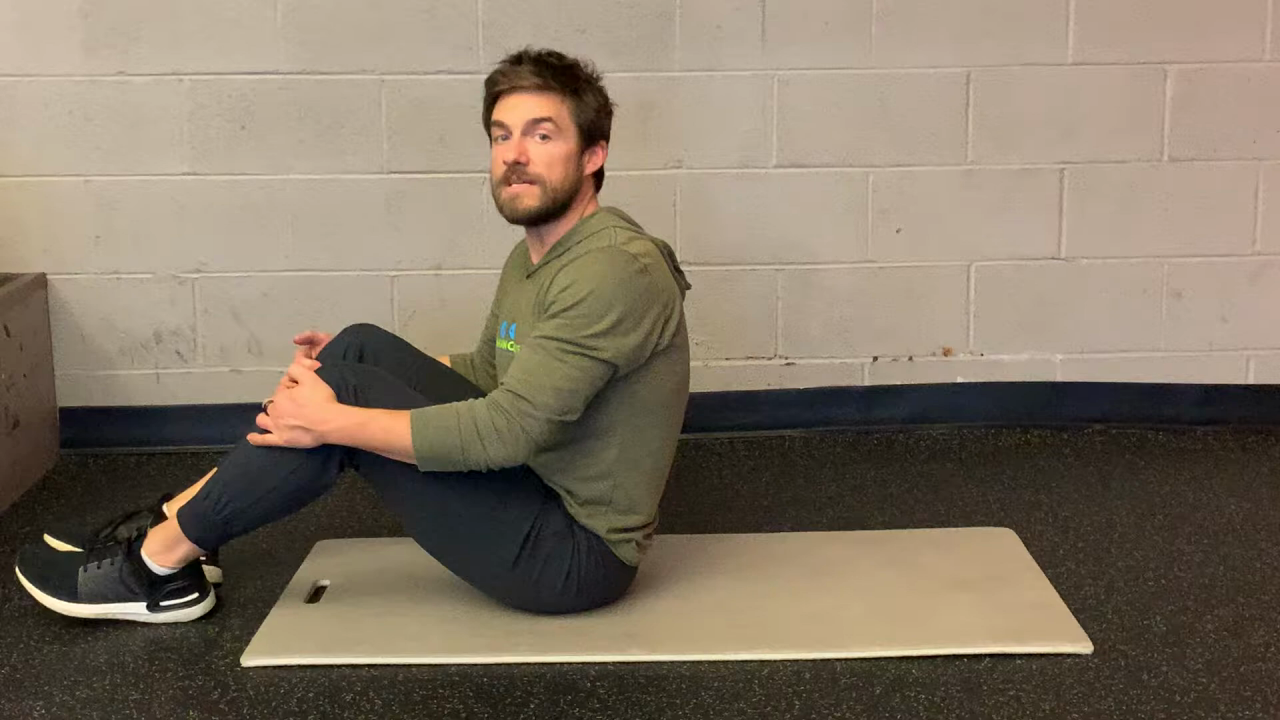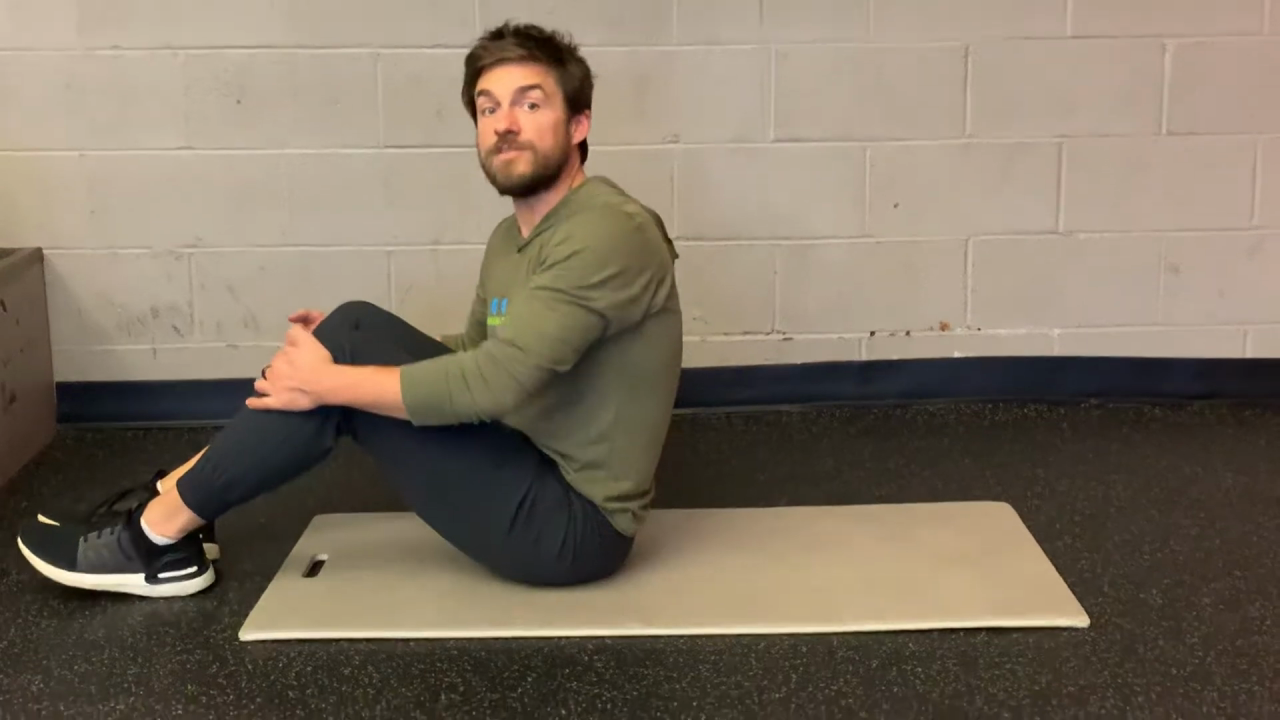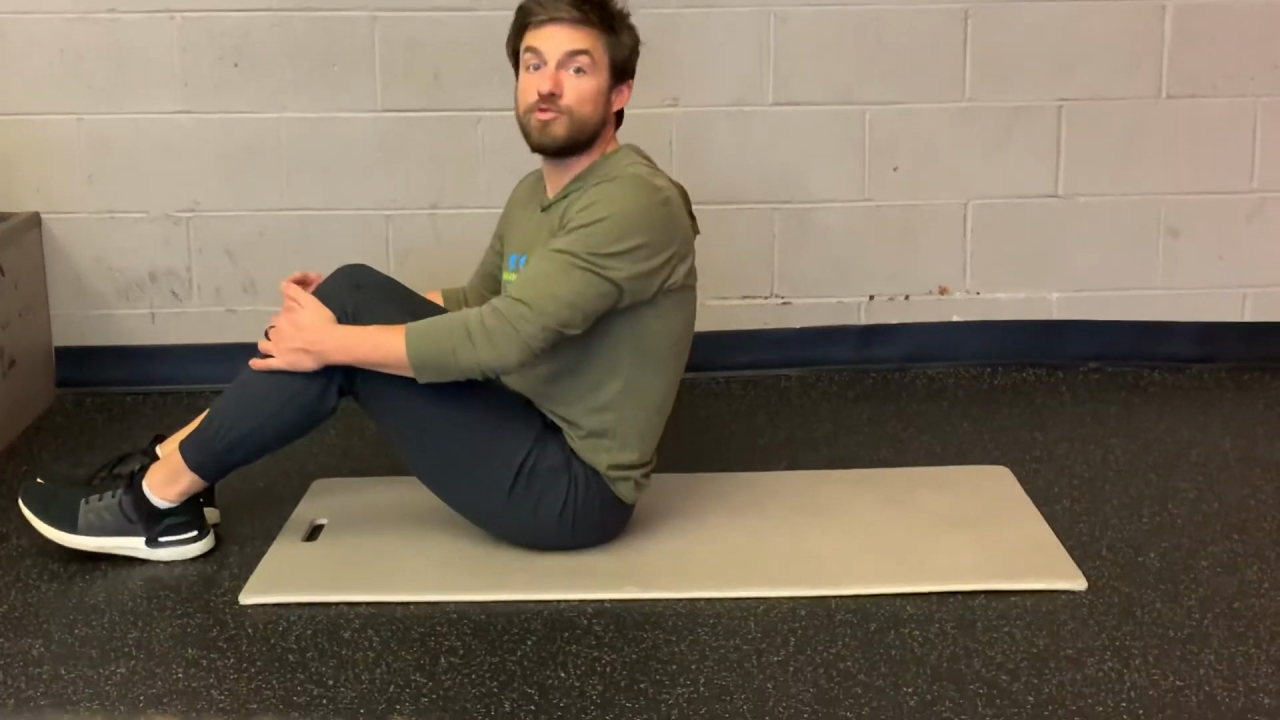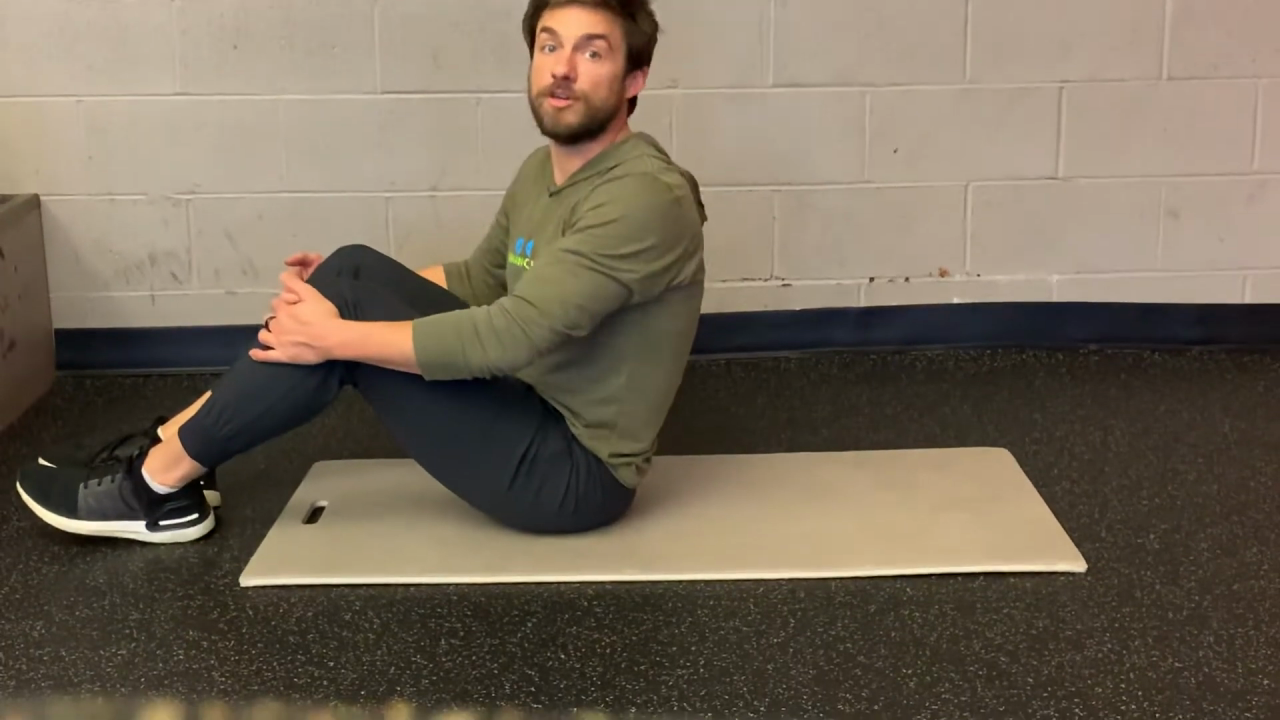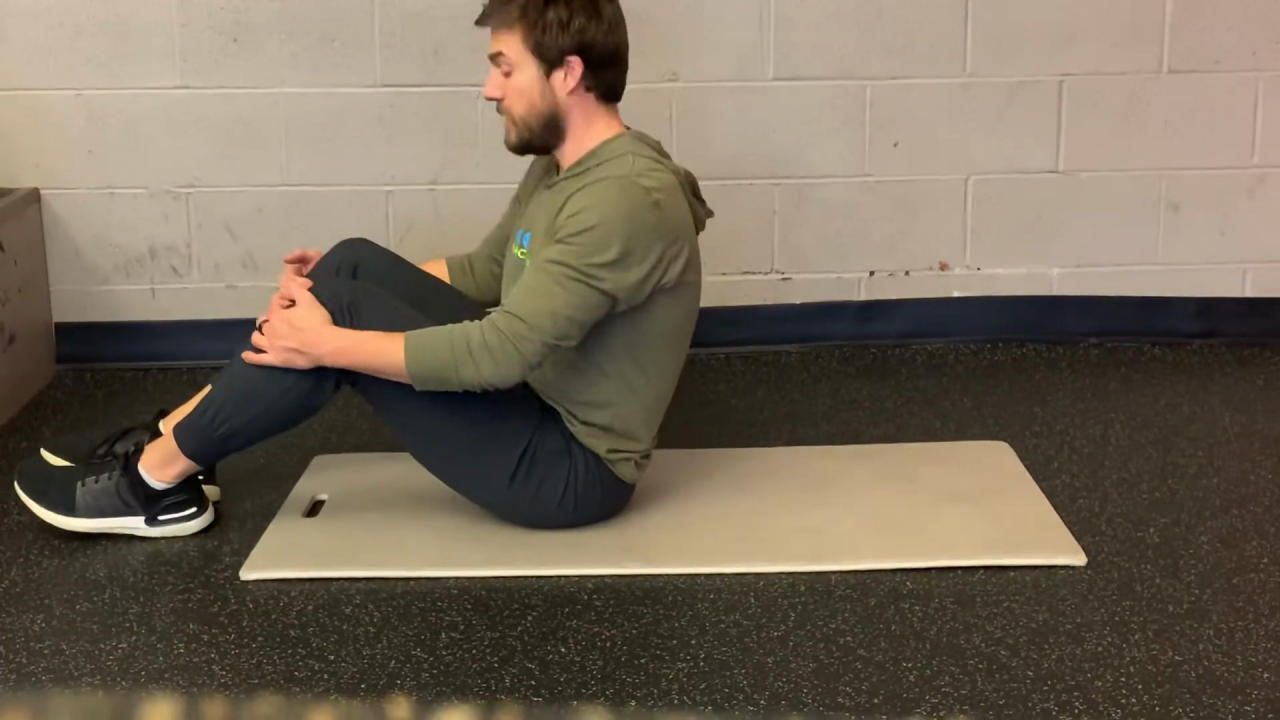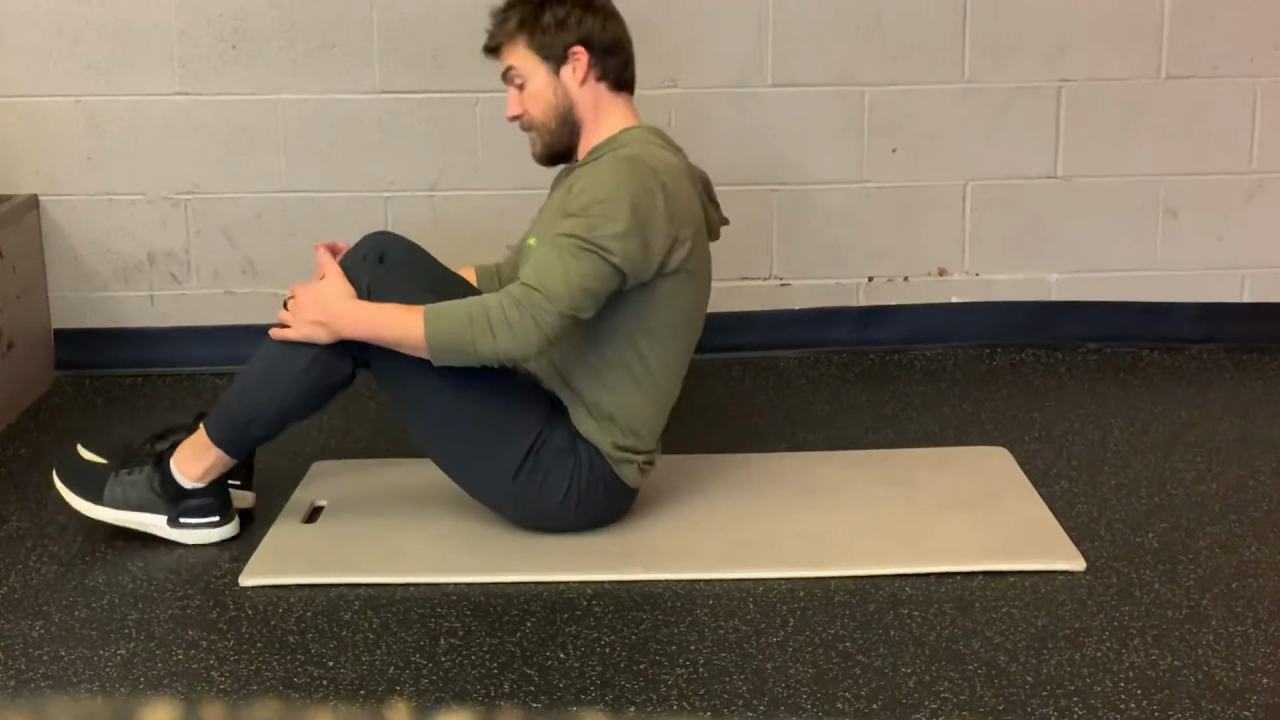
dt=0.5s
person 1, frame 1
left shoulder: (614, 270)
right shoulder: (534, 257)
left elbow: (506, 429)
right elbow: (490, 371)
left wrist: (333, 420)
right wrist: (351, 369)
left hip: (574, 552)
right hip: (540, 494)
left knee: (349, 393)
right knee: (363, 347)
left ankle: (155, 565)
right ankle: (178, 520)
person 1, frame 2
left shoulder: (608, 232)
right shoulder: (512, 237)
left elbow: (496, 381)
right elbow: (477, 353)
left wrist: (330, 380)
right wrist: (342, 345)
left hip: (572, 522)
right hip: (541, 473)
left knee: (345, 363)
right knee: (356, 326)
left ankle: (155, 537)
right ankle: (172, 498)
person 1, frame 3
left shoulder: (634, 204)
right shoulder: (535, 192)
left elbow: (500, 336)
right elbow: (480, 304)
left wrist: (332, 340)
right wrist: (343, 310)
left hip: (573, 489)
right hip: (540, 436)
left knee: (344, 343)
right knee: (355, 290)
left ankle: (157, 500)
right ankle: (173, 461)
person 1, frame 4
left shoulder: (645, 200)
right shoulder: (541, 172)
left elbow: (510, 335)
right elbow: (481, 280)
left wrist: (337, 335)
right wrist: (346, 289)
left hip: (574, 474)
right hip: (541, 414)
left knee: (348, 308)
right knee: (354, 268)
left ankle: (158, 482)
right ankle: (172, 445)
person 1, frame 5
left shoulder: (625, 200)
right shoulder: (564, 166)
left elbow: (501, 352)
right elbow: (486, 273)
left wrist: (328, 344)
right wrist: (339, 283)
left hip: (570, 470)
right hip: (541, 405)
left knee: (341, 315)
right knee: (355, 264)
left ankle: (156, 480)
right ankle: (174, 438)
person 1, frame 6
left shoulder: (631, 180)
right shoulder: (599, 168)
left elbow: (515, 326)
right elbow: (515, 281)
left wrist: (352, 314)
right wrist: (367, 277)
left hip: (573, 474)
right hip: (554, 416)
left knee: (359, 301)
right knee: (383, 255)
left ankle: (188, 483)
right ankle: (213, 442)
